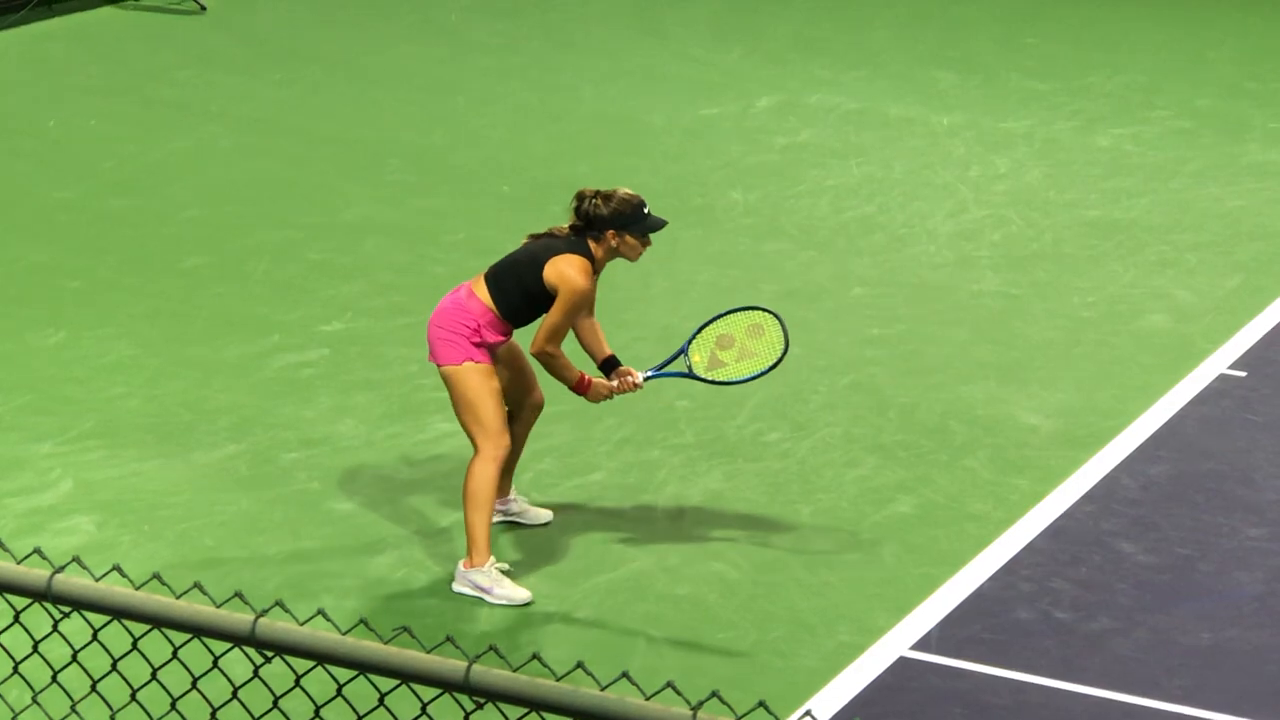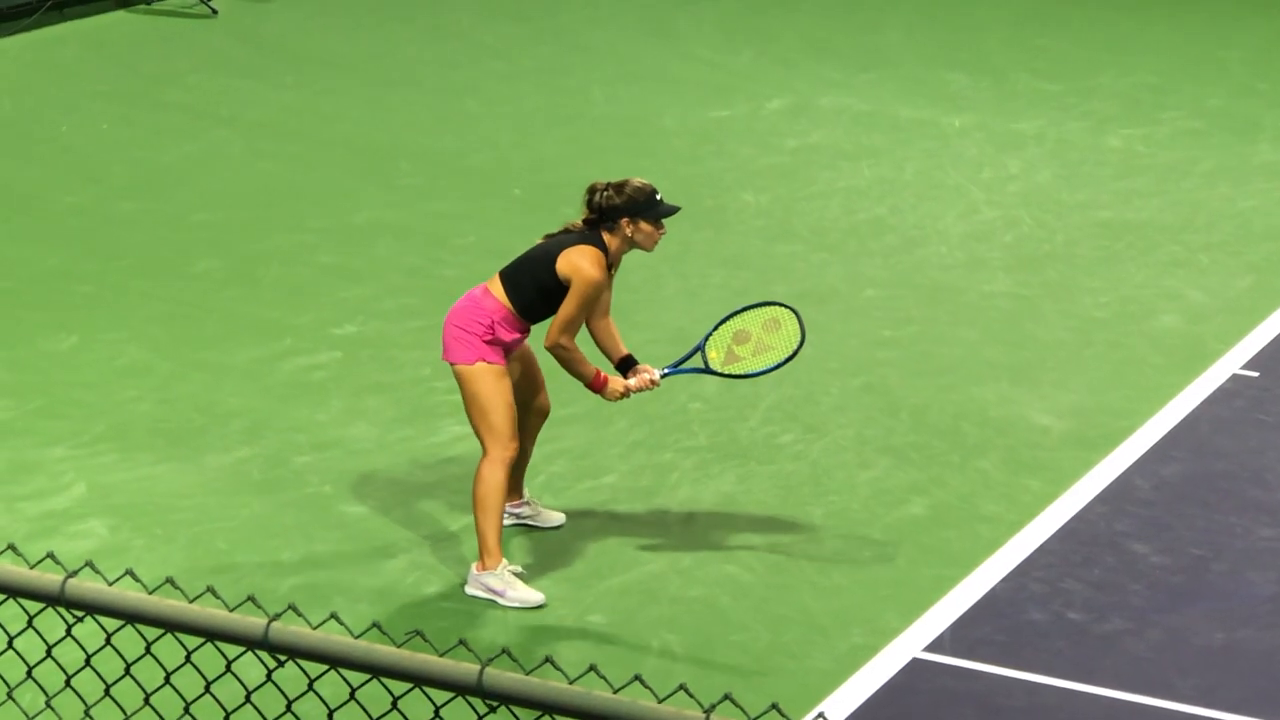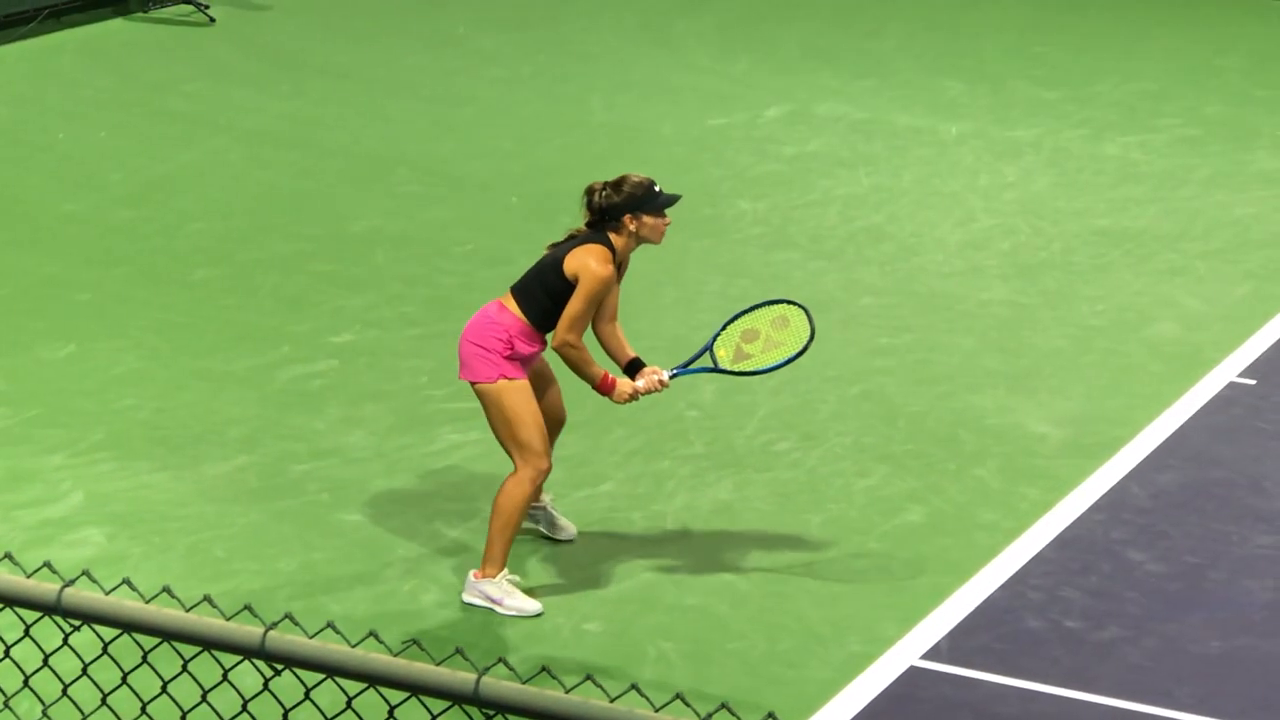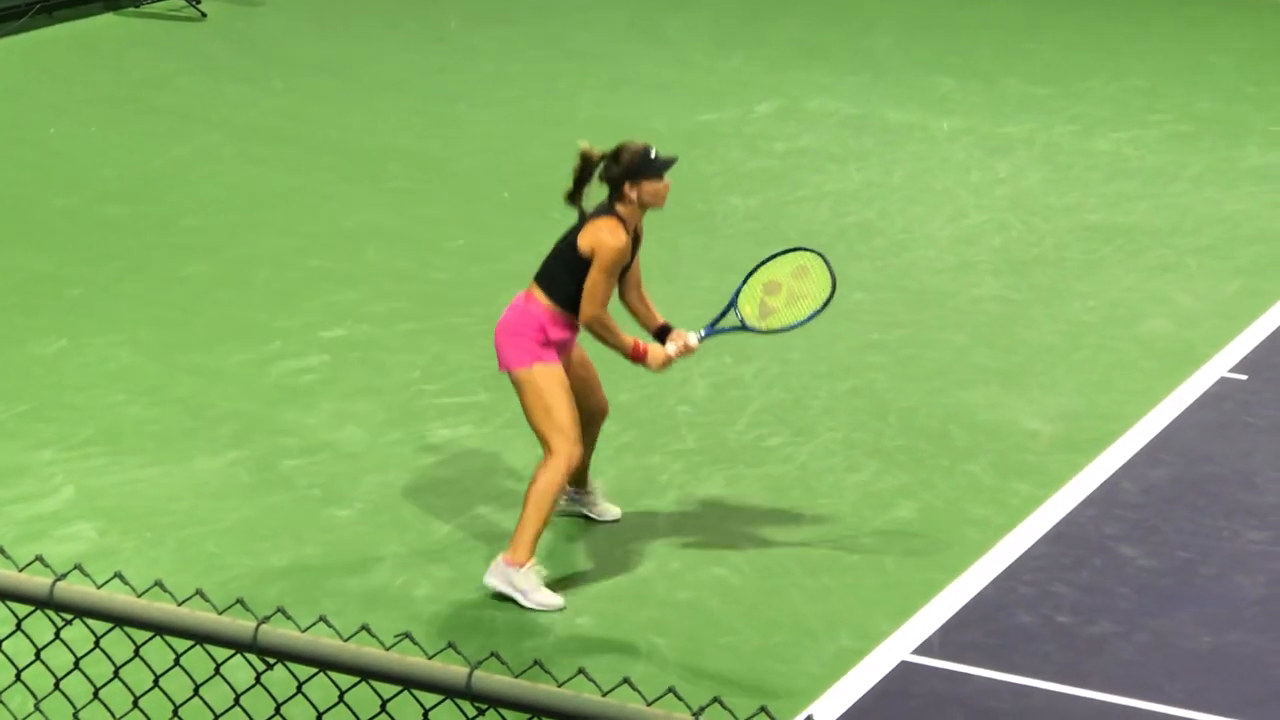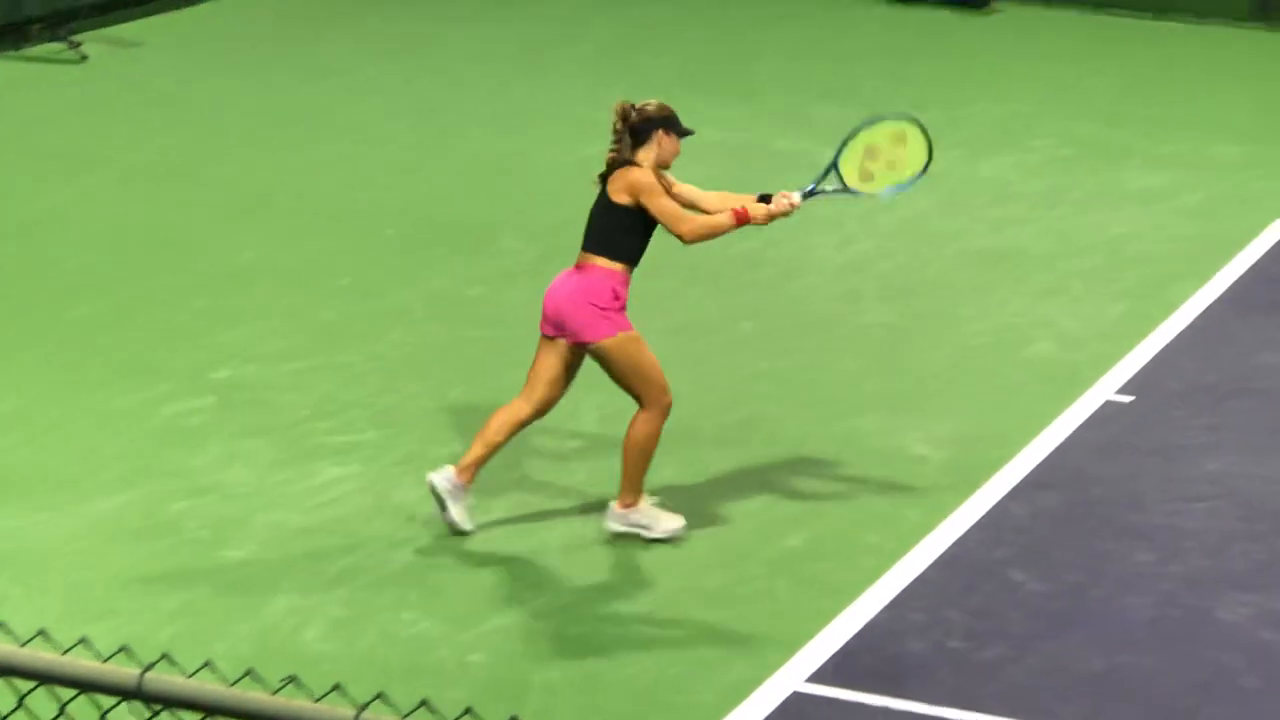
dt=0.7s
person 1, frame 1
left shoulder: (586, 250)
right shoulder: (576, 275)
left elbow: (583, 318)
right elbow: (544, 348)
left wrist: (611, 368)
right wrist: (586, 386)
left hip: (482, 327)
right hip: (461, 332)
left knee: (529, 403)
right knee: (495, 444)
left ankle: (499, 499)
right ankle: (475, 568)
person 1, frame 2
left shoulder: (605, 249)
right shoulder: (590, 267)
left elbow: (599, 319)
right elbow: (558, 341)
left wrist: (629, 366)
right wrist: (601, 383)
left hip: (498, 328)
right hip: (477, 332)
left knee: (535, 411)
right knee: (504, 447)
left ankle: (512, 502)
right ankle: (488, 571)
person 1, frame 3
left shoulder: (613, 252)
right shoulder: (599, 265)
left elbow: (605, 324)
right elbow: (566, 341)
left wrist: (636, 370)
right wrist: (608, 385)
left hip: (514, 344)
right hip: (494, 348)
left knee: (553, 419)
right knee: (534, 463)
left ankle: (531, 505)
right ankle: (486, 579)
person 1, frame 4
left shoulder: (624, 224)
right shoulder: (612, 237)
left elbow: (631, 291)
right elbow: (592, 316)
left wrist: (665, 334)
right wrist: (641, 352)
left hip: (549, 332)
right hip: (529, 335)
left knee: (595, 412)
right knee: (566, 450)
left ankle: (576, 492)
right ankle: (514, 567)
person 1, frame 5
left shoulder: (639, 173)
right shoulder: (636, 177)
left elbow: (708, 200)
right elbow: (689, 231)
left wrist: (767, 201)
right wrist: (750, 215)
left hip: (568, 293)
right hip: (594, 302)
left knee: (532, 403)
right knee: (656, 402)
left ankle: (457, 478)
right ankle: (630, 507)
